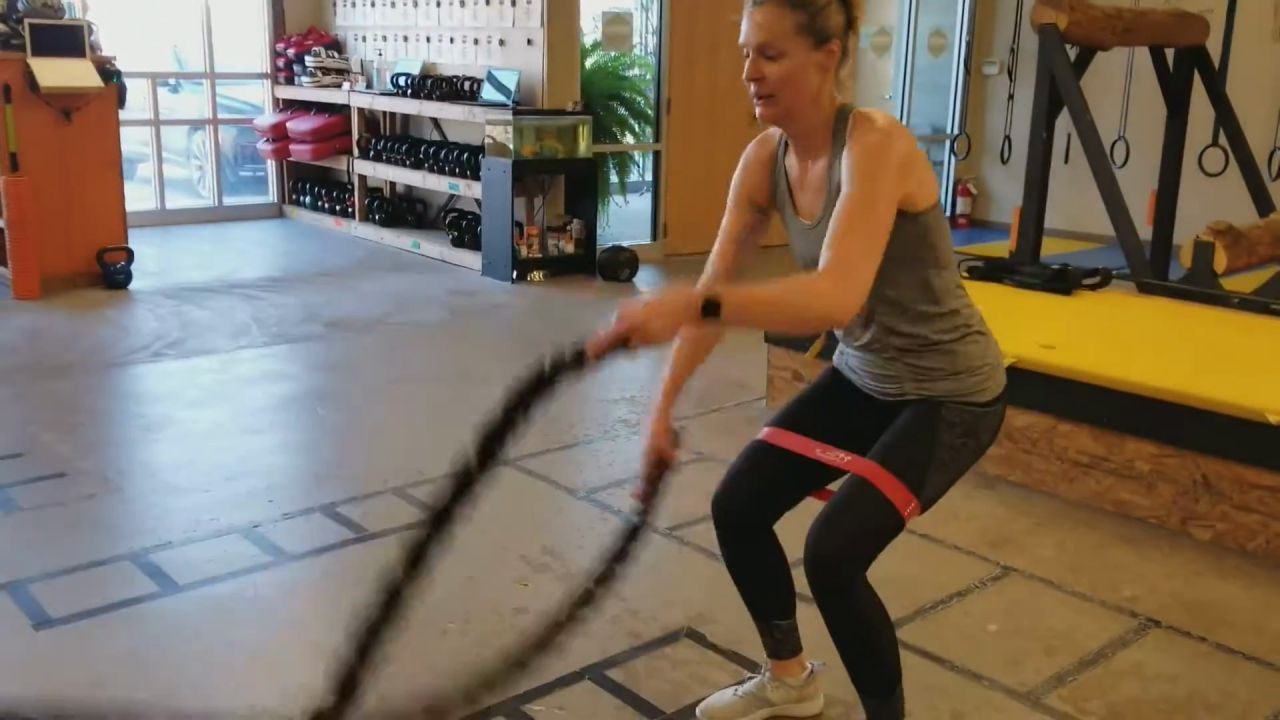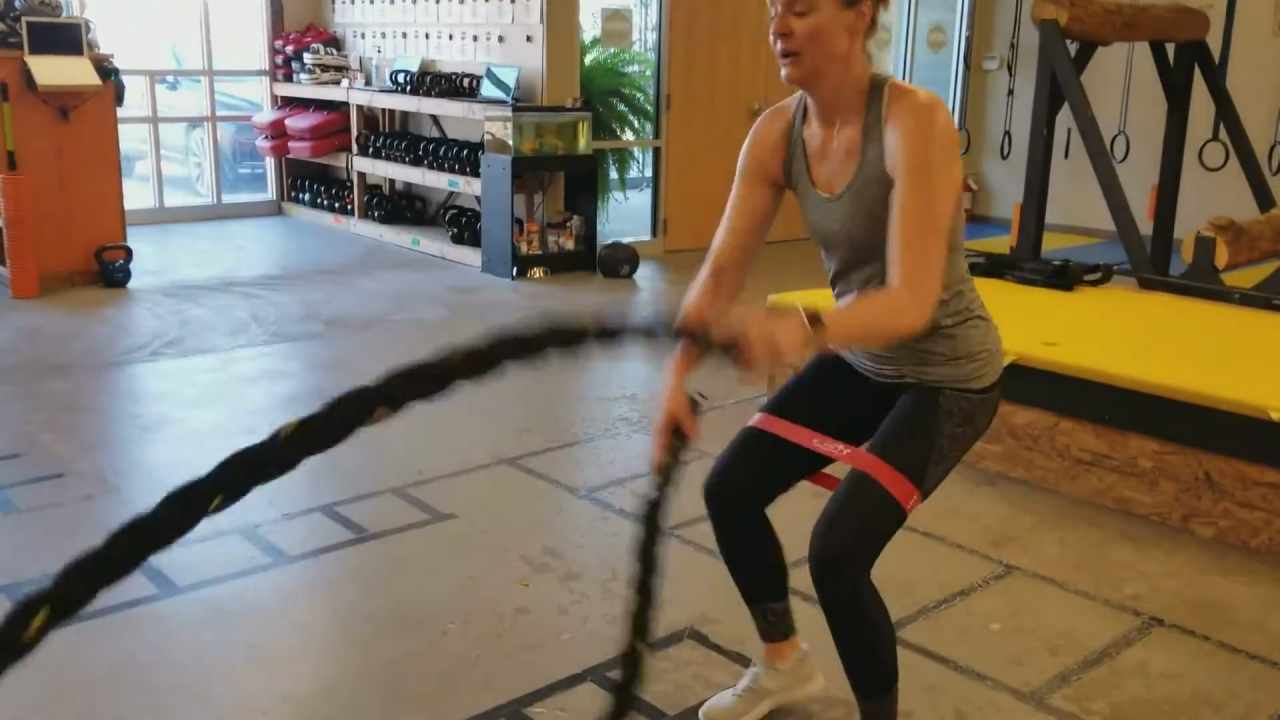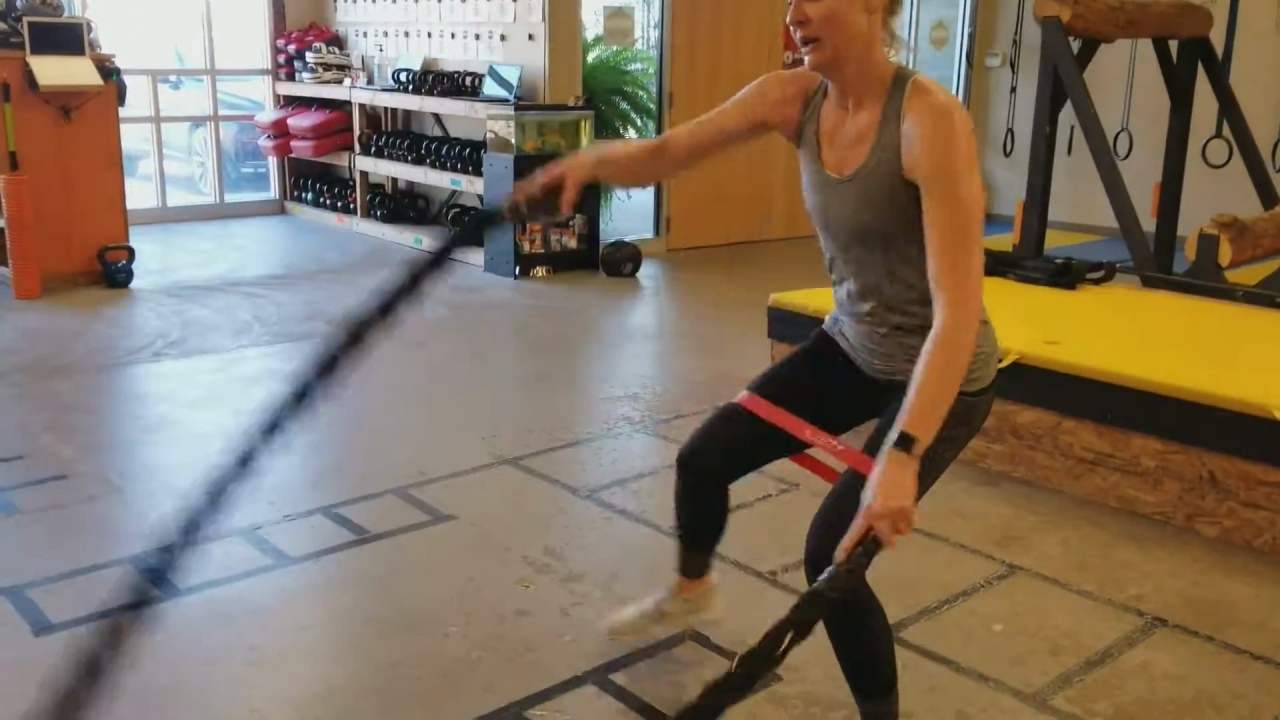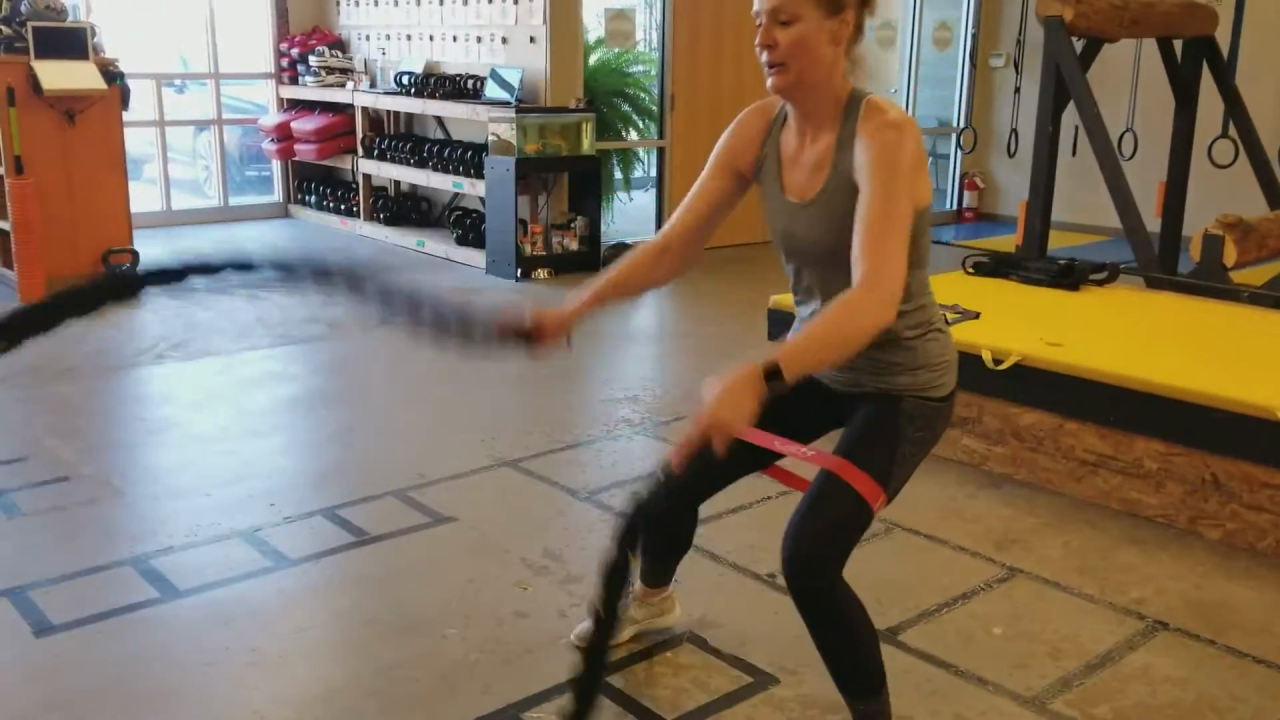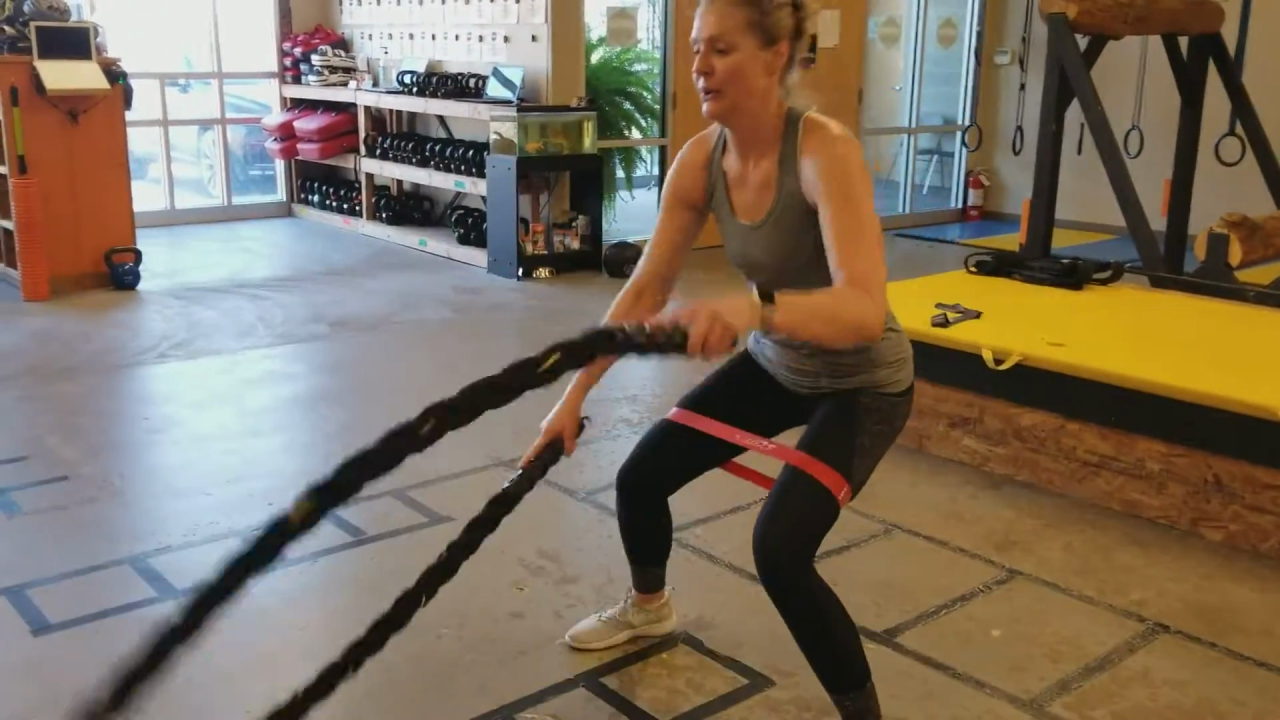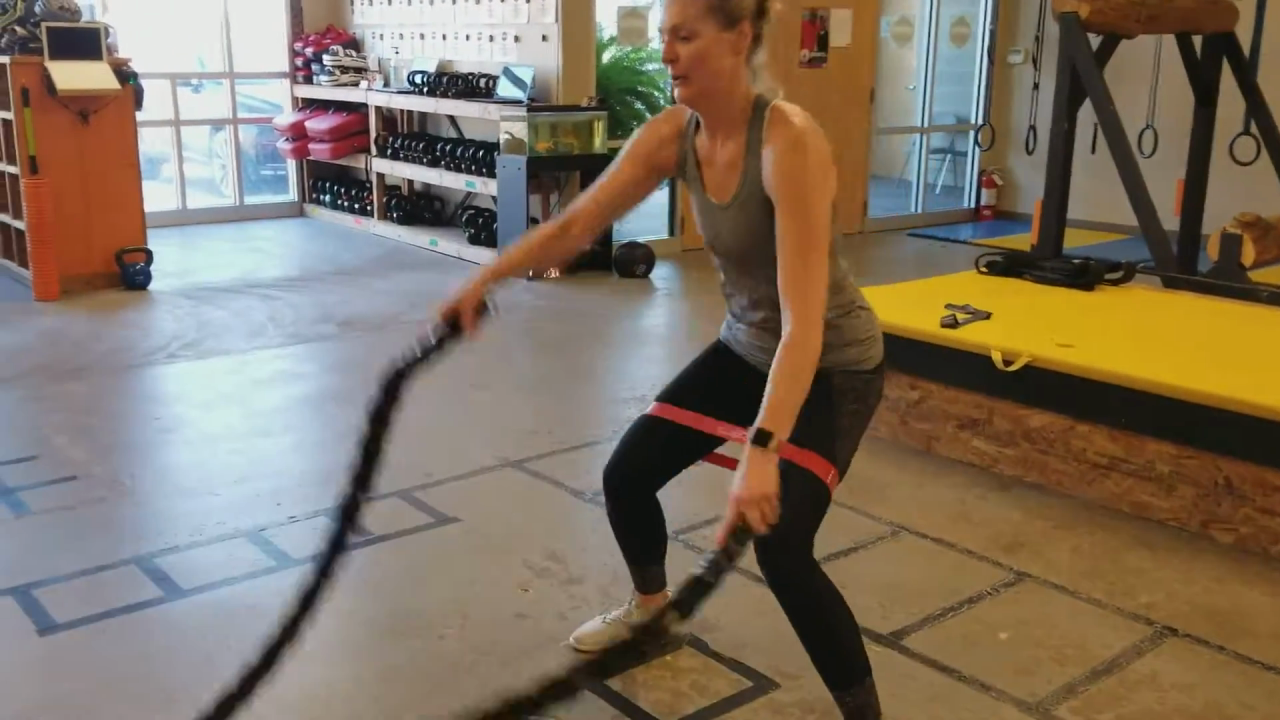
dt=0.2s
person 1, frame 1
left shoulder: (876, 147)
right shoulder: (766, 160)
left elbow: (833, 301)
right elbow: (717, 297)
left wrist: (696, 305)
right wrist: (664, 406)
left hip: (950, 389)
right hip: (860, 372)
left knee: (833, 553)
right knee: (737, 507)
person 1, frame 2
left shoulder: (915, 123)
right shoulder: (778, 131)
left elbow: (909, 303)
right elbow: (722, 267)
left wrist: (805, 331)
right wrist: (677, 379)
left hip: (946, 374)
right hip: (860, 361)
left knee: (836, 551)
right knee: (730, 489)
person 1, frame 3
left shoulder: (933, 117)
right shoulder: (794, 96)
left elbow: (958, 306)
right elbow: (669, 152)
left wrist: (903, 454)
right wrist: (593, 161)
left hip: (941, 373)
right hip: (851, 343)
left knee: (831, 555)
right knee: (706, 455)
right ankle: (691, 590)
person 1, frame 4
left shoulder: (886, 135)
right shoulder: (758, 127)
left elbow: (874, 302)
right elbow: (671, 246)
left wrist: (755, 380)
right wrist: (580, 305)
left hip: (901, 380)
right hip: (813, 356)
left knee: (809, 556)
right knee: (678, 477)
right ankle: (653, 600)
person 1, frame 5
left shoulder: (827, 152)
right shoulder: (702, 158)
left elbow: (861, 308)
right elbow: (645, 288)
left wrist: (756, 303)
right wrist: (573, 395)
left hip: (862, 378)
right hip: (773, 359)
left knee: (779, 550)
right knee: (639, 476)
right ankle: (649, 606)
person 1, frame 6
left shoulder: (791, 142)
right shoulder: (673, 132)
left elbow: (804, 316)
right elbow: (575, 227)
left wrist: (764, 455)
right wrist: (487, 278)
left hip: (837, 362)
right hip: (746, 344)
left knee: (781, 541)
right knee: (626, 474)
right ankle: (650, 602)
